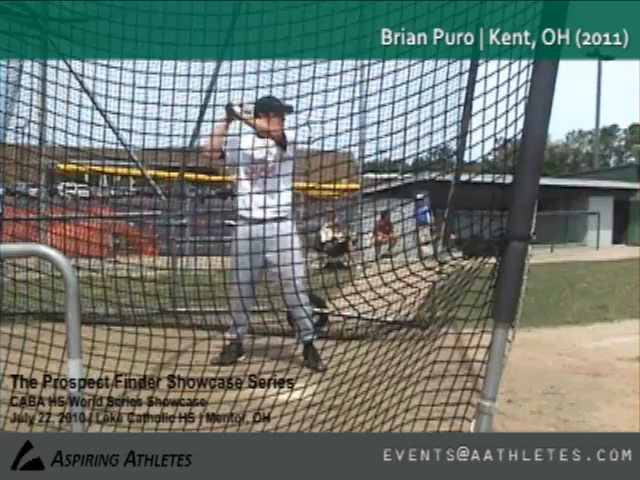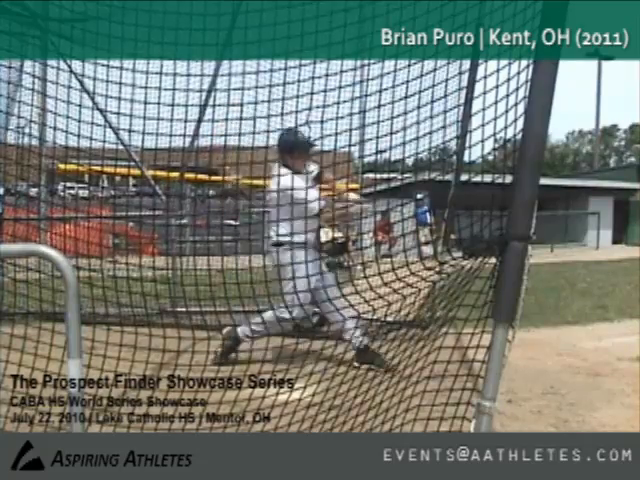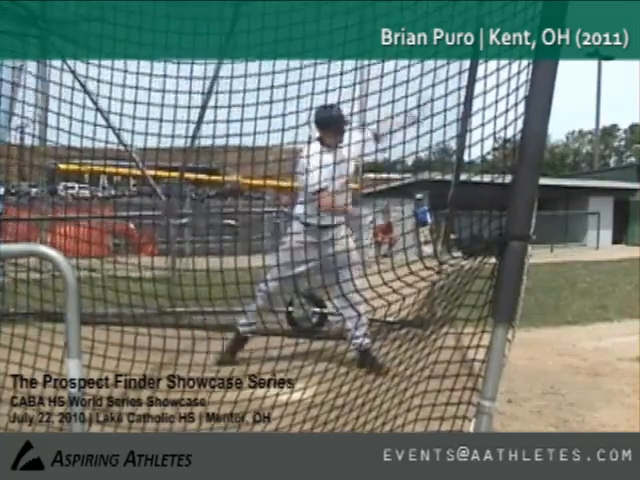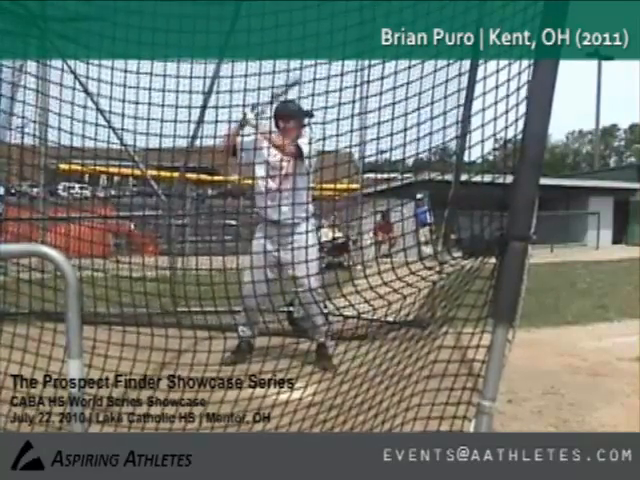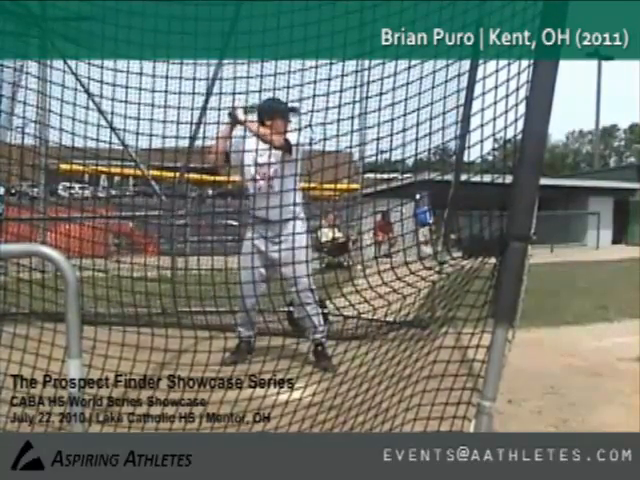
dt=1s
person 1, frame 1
left shoulder: (287, 141)
right shoulder: (241, 143)
left elbow: (274, 133)
right elbow: (213, 150)
left wrist: (242, 116)
right wrist: (227, 120)
left hip: (280, 225)
right hip: (247, 226)
left knee: (294, 285)
right knee: (242, 287)
left ankle: (308, 345)
right ankle: (235, 342)
person 1, frame 2
right shoulder: (287, 182)
left elbow: (319, 177)
right elbow: (320, 213)
left hip: (308, 246)
right hip: (290, 250)
left knee: (331, 295)
right knee: (295, 311)
left ankle: (360, 347)
right ankle: (237, 336)
person 1, frame 3
left shoulder: (341, 147)
right shoulder: (312, 157)
right elbow: (323, 203)
right wrist: (355, 211)
left hip: (337, 232)
right hip: (305, 231)
left knee: (348, 290)
right knee: (272, 285)
left ankle: (363, 349)
right ankle: (242, 334)
person 1, frame 4
left shoulder: (306, 145)
right shoulder: (258, 144)
left elbow: (287, 150)
right elbow: (226, 149)
left wrist: (257, 127)
right wrist: (242, 125)
left hip: (300, 229)
right hip: (267, 229)
left knee: (309, 288)
right knee: (252, 287)
left ankle: (323, 345)
right ankle: (245, 342)
person 1, frame 5
left shoulder: (294, 142)
right shoulder: (245, 144)
left elbow: (276, 141)
right elbow: (215, 157)
left wrist: (244, 121)
right wrist: (231, 125)
left hip: (290, 227)
right hip: (257, 227)
left knee: (302, 286)
right knee: (248, 288)
left ankle: (319, 345)
right ankle: (245, 342)
